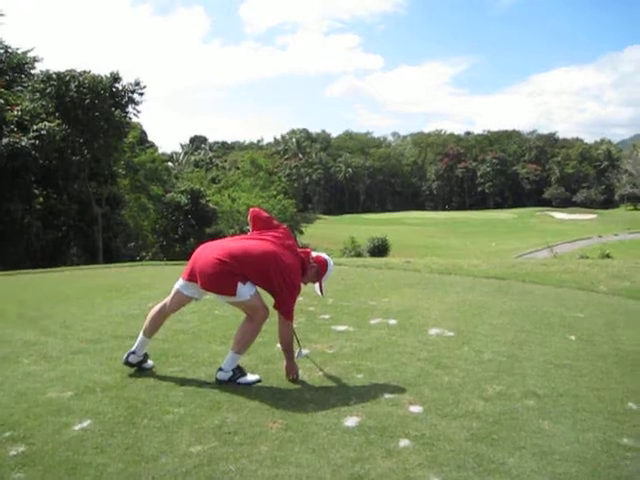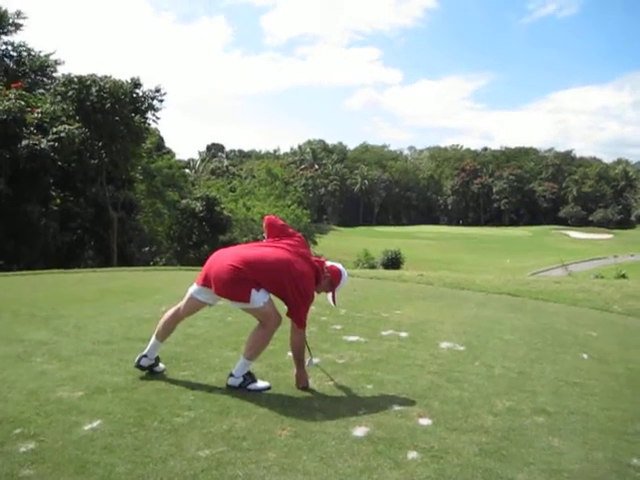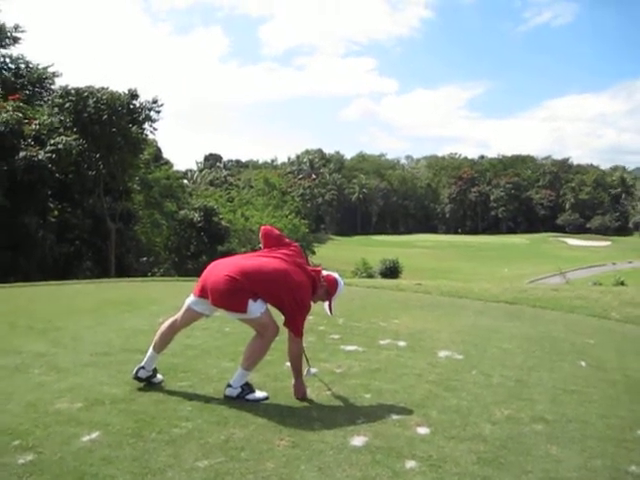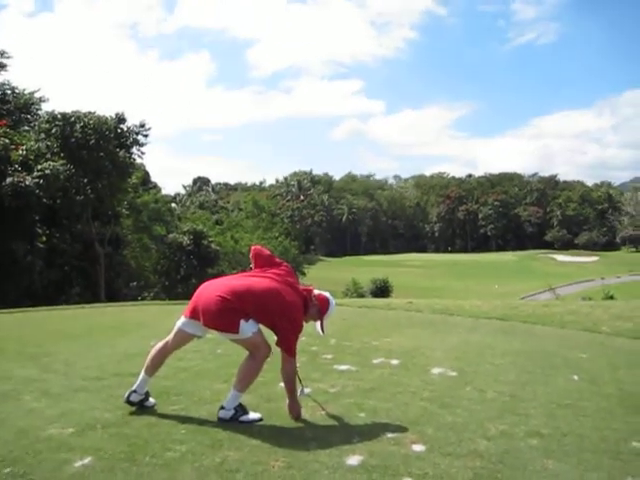
dt=1s
person 1, frame 1
left shoulder: (284, 235)
right shoulder: (292, 276)
left elbow: (253, 212)
right elbow: (285, 322)
right wrist: (290, 361)
left hip: (204, 252)
right hip: (220, 268)
left knee: (169, 305)
right knee: (259, 313)
left ankle: (136, 354)
right ankle: (228, 371)
person 1, frame 2
left shoulder: (298, 243)
right shoulder: (305, 284)
left elbow: (269, 220)
right elbow: (298, 330)
right wrist: (300, 370)
left hip: (219, 259)
right hip: (234, 275)
left knee: (182, 310)
right knee: (271, 320)
left ankle: (147, 357)
right ankle: (238, 376)
person 1, frame 3
left shoulder: (295, 252)
right shoulder: (302, 294)
left elbow: (265, 231)
right elbow: (295, 340)
right wrist: (298, 380)
left hip: (214, 270)
right hip: (231, 285)
left knee: (179, 321)
right knee: (268, 330)
left ankle: (145, 368)
right ankle: (236, 386)
person 1, frame 4
left shoulder: (286, 272)
right shoulder: (294, 313)
left elbow: (256, 250)
right elbow: (288, 360)
right wrist: (293, 401)
left hip: (206, 291)
right hip: (223, 305)
left knee: (171, 343)
right knee: (261, 350)
left ankle: (138, 392)
right ankle: (230, 408)
